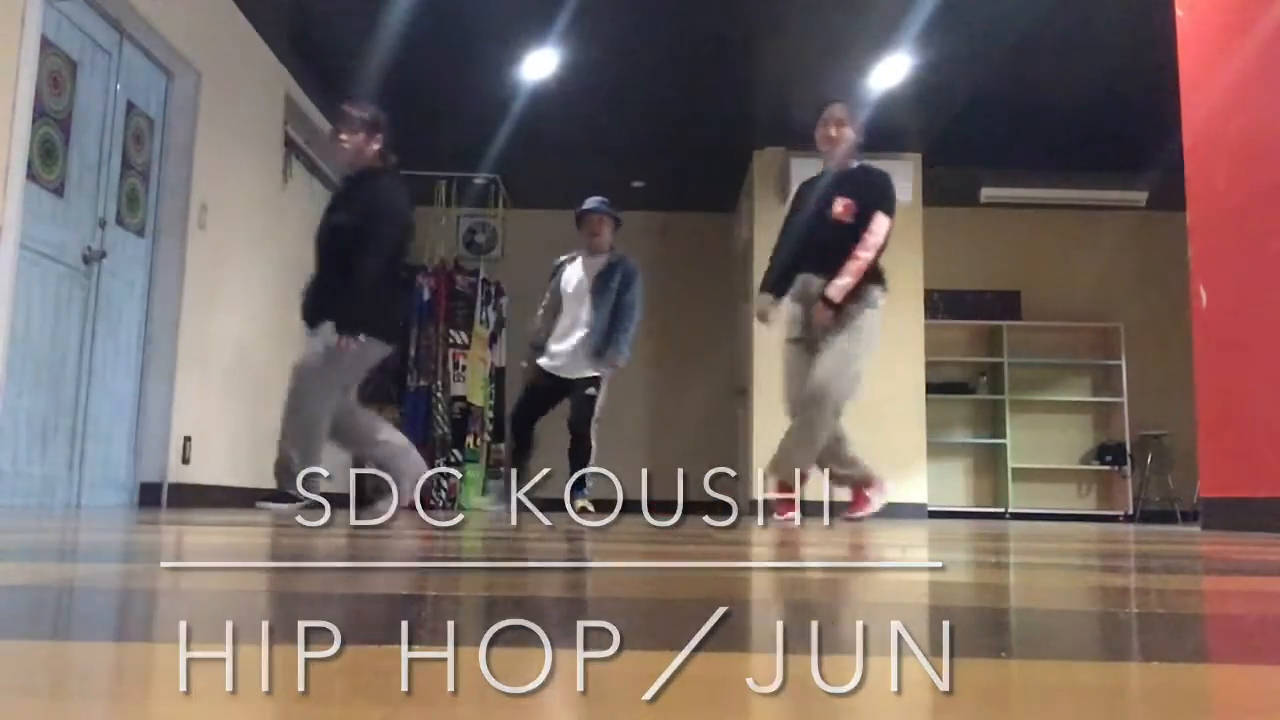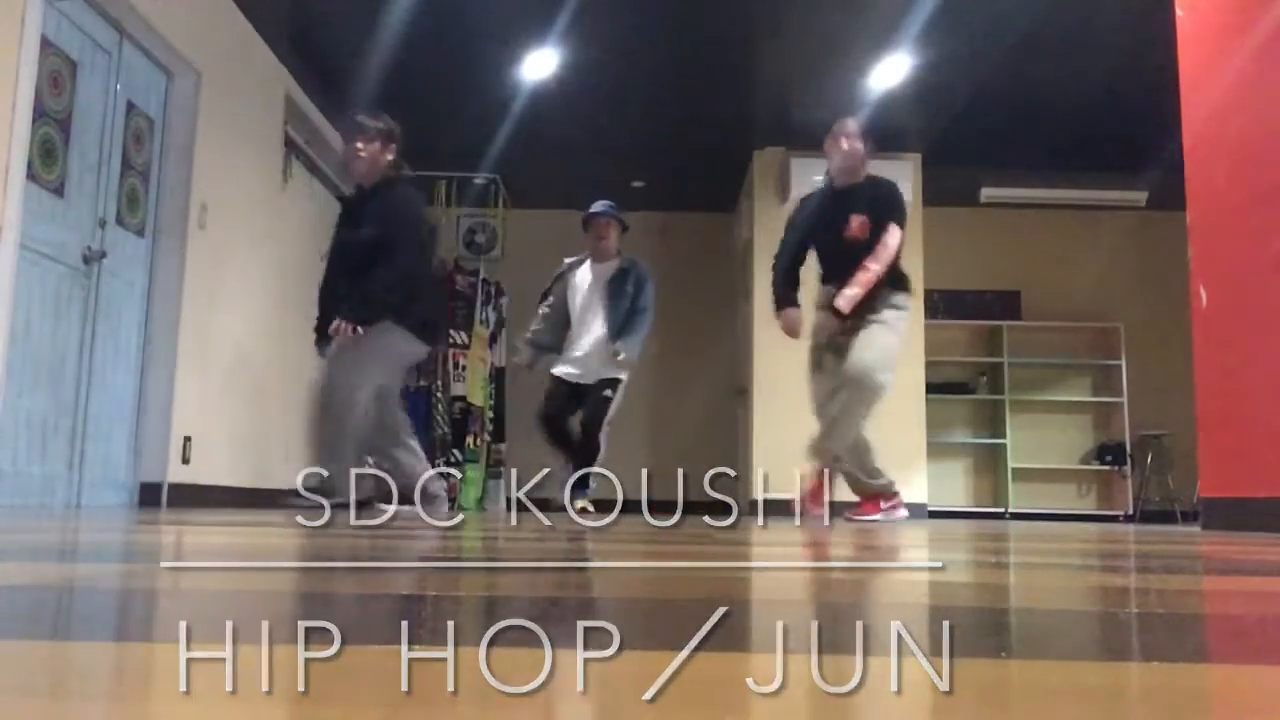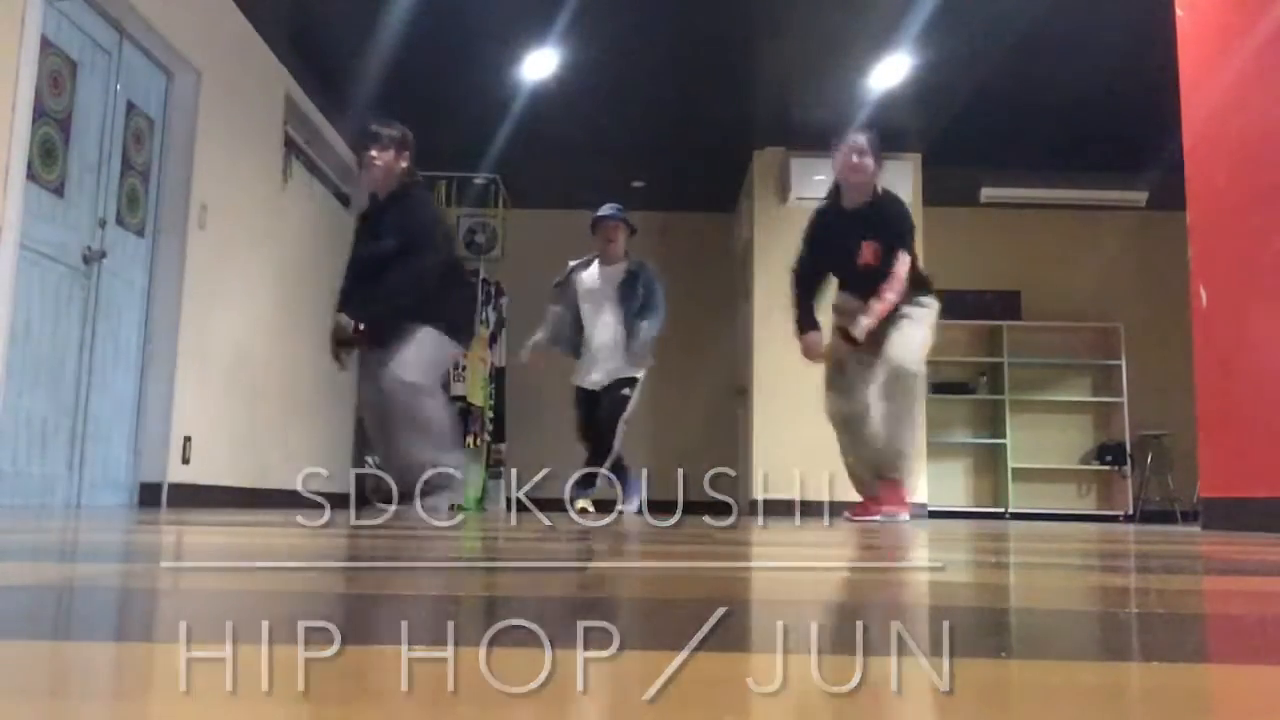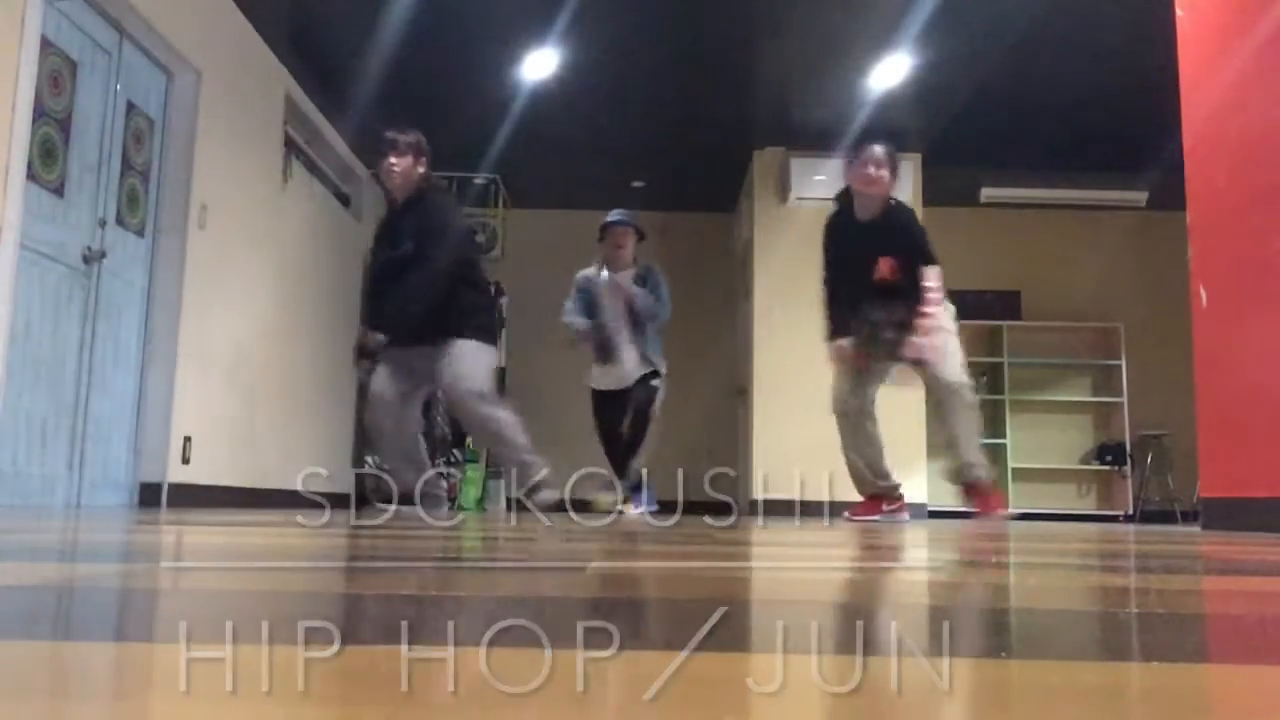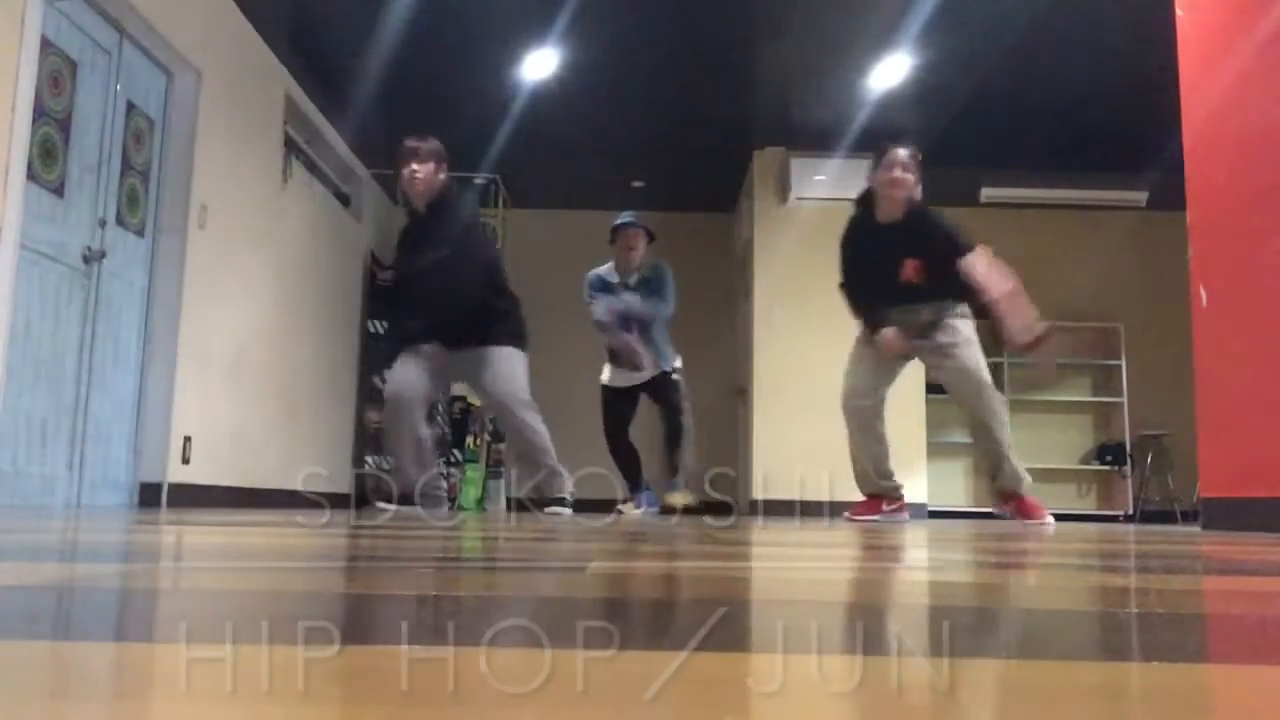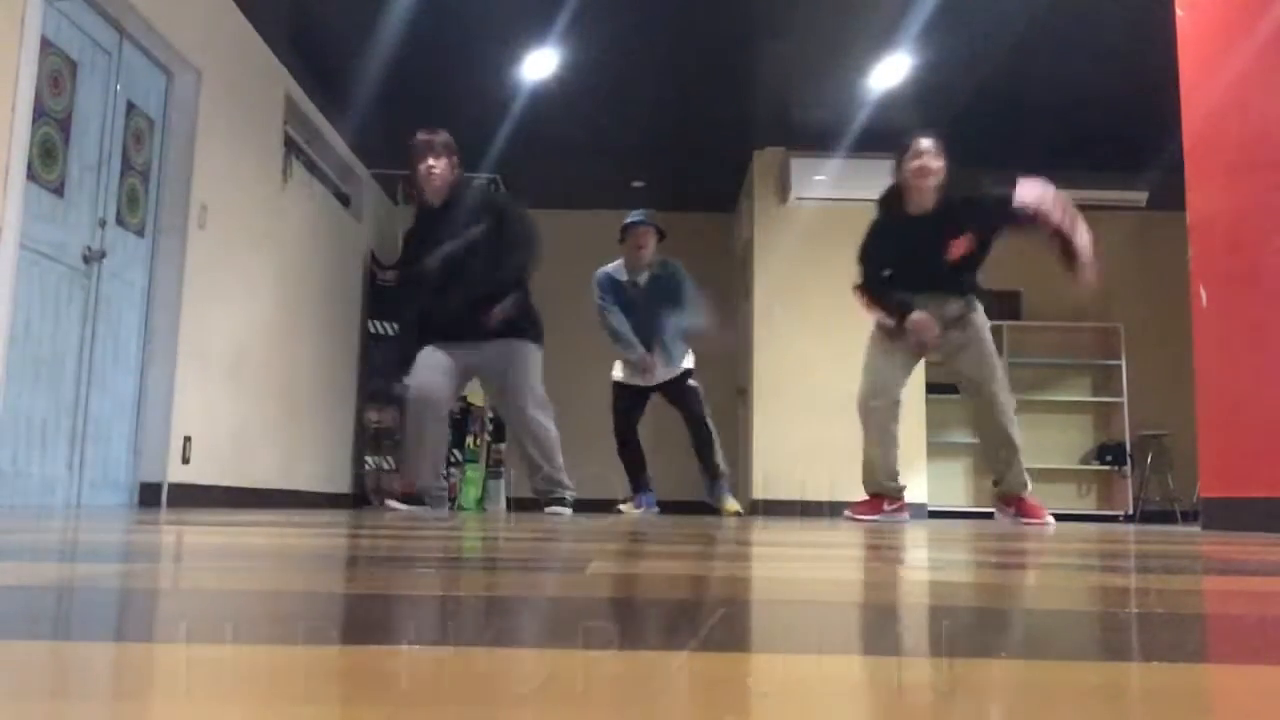
dt=0.1s
person 1, frame 1
left shoulder: (875, 182)
right shoulder: (808, 190)
left elbow: (871, 244)
right elbow: (788, 244)
left wrist: (834, 294)
right wrist: (769, 290)
left hip: (855, 299)
right hip: (806, 295)
left knee: (823, 389)
right knee: (804, 400)
left ankle: (786, 482)
right ankle: (862, 483)
person 1, frame 2
left shoulder: (883, 193)
right shoulder: (814, 203)
left elbow: (883, 256)
right elbow: (787, 259)
left wrist: (840, 307)
right wrist: (785, 305)
left hip: (884, 302)
right hip: (833, 306)
left knee: (864, 373)
right knee: (831, 405)
left ankle: (822, 469)
right ankle: (880, 493)
person 1, frame 3
left shoulder: (891, 210)
right shoulder: (825, 218)
left elbow: (896, 282)
right elbow: (806, 276)
left wrist: (854, 334)
right wrist: (807, 328)
left hip: (907, 307)
right hip: (853, 310)
left knee: (901, 367)
right knee: (843, 405)
left ankle: (892, 477)
right ankle: (876, 491)
person 1, frame 4
left shoulder: (901, 222)
right shoulder: (837, 227)
left elbow: (931, 286)
right elbow: (835, 286)
left wrist: (921, 345)
right wrist: (838, 336)
left hip: (922, 314)
right hip: (866, 319)
left knee: (951, 384)
right knee: (848, 400)
left ankle: (976, 483)
right ankle: (882, 494)
person 1, frame 5
left shoulder: (929, 225)
right shoulder: (859, 231)
left elbow: (982, 269)
right elbow: (854, 288)
left wrist: (1024, 328)
right wrist: (878, 328)
left hip: (940, 316)
right hip: (887, 320)
left knee: (982, 397)
right knee: (858, 399)
left ankle: (1013, 493)
right ankle: (881, 493)
person 1, frame 6
left shoulder: (968, 206)
right shoulder: (890, 224)
left elbow: (1035, 196)
right elbow: (871, 284)
left wrist: (1075, 247)
right wrist: (903, 318)
left hip: (960, 310)
right hip: (906, 312)
left knee: (994, 400)
right knee: (875, 399)
left ankle: (1014, 495)
right ankle: (884, 494)
person 2, frame 1
left shoulder: (385, 194)
right shoulder: (353, 190)
left elbow: (377, 262)
left wrist: (354, 320)
right wrist: (316, 312)
left hip: (360, 322)
right hip: (335, 316)
left knee: (310, 389)
right knee: (332, 404)
left ankle: (295, 487)
right ankle: (406, 473)
person 2, frame 2
left shoulder: (403, 201)
right shoulder: (355, 204)
left elbow: (404, 267)
right elbow: (339, 268)
left wrist: (354, 313)
right wrist: (329, 319)
left hip: (405, 318)
right hip: (369, 321)
left knee: (341, 382)
right knee: (377, 407)
left ankle: (336, 487)
right ankle: (425, 492)
person 2, frame 3
left shoulder: (420, 208)
right shoulder: (371, 216)
left elbow: (420, 270)
right elbow: (358, 277)
left wrist: (365, 313)
right wrist: (345, 328)
left hip: (436, 320)
right hip: (387, 327)
left knee: (404, 381)
right knee: (377, 404)
left ankle: (440, 478)
right ankle: (418, 488)
person 2, frame 4
left shoulder: (438, 210)
right shoulder: (388, 226)
left elbow: (433, 273)
right elbow: (378, 287)
left wrist: (385, 323)
right wrist: (377, 327)
left hip: (463, 327)
right hip: (410, 336)
left knee: (471, 397)
right knee: (382, 399)
left ankle: (536, 483)
right ankle: (422, 489)
person 2, frame 5
left shoulder: (461, 214)
right shoulder: (412, 234)
left elbow: (465, 276)
right elbow: (406, 294)
left wrist: (421, 330)
right wrist: (407, 338)
left hip: (491, 333)
right hip: (434, 340)
left knee: (514, 406)
right knee: (399, 394)
left ankle: (555, 490)
right ankle: (426, 491)
person 2, frame 6
left shoulder: (484, 201)
right shoulder: (421, 235)
left elbow: (522, 242)
right elbow: (416, 303)
left wrist: (508, 294)
right wrist: (411, 362)
left hip: (513, 334)
right hip: (447, 340)
left knee: (530, 411)
right knee: (424, 394)
left ankle: (555, 491)
right ankle: (429, 491)
person 3, frame 1
left shoulder: (623, 269)
right shoulder: (565, 266)
left elbow: (628, 316)
left wrist: (616, 355)
right wrist: (534, 352)
left hip: (592, 365)
right hip: (552, 361)
left knee: (581, 425)
right knee: (521, 416)
left ankle: (579, 492)
right ankle: (515, 483)
person 3, frame 2
left shoulder: (633, 272)
right shoulder: (570, 271)
left elbow: (643, 314)
right elbow: (549, 309)
left wrist: (628, 347)
right wrist: (531, 344)
left hip: (609, 368)
right hip: (570, 365)
left knee: (591, 428)
right knee: (549, 420)
left ankle: (579, 491)
right ankle: (589, 475)
person 3, frame 3
left shoulder: (642, 274)
right shoulder: (577, 273)
left elbow: (655, 312)
right elbow: (560, 312)
left wrist: (644, 333)
right wrist: (539, 339)
left hip: (624, 368)
right hip: (589, 370)
left knee: (607, 426)
right knee: (591, 432)
left ankle: (583, 489)
right ankle: (626, 486)
person 3, frame 4
left shoulder: (649, 275)
right shoulder: (586, 279)
left elbow: (661, 313)
right elbow: (572, 313)
left wrist: (633, 293)
right wrist: (581, 329)
left hip: (646, 366)
right hip: (606, 371)
left knee: (640, 419)
right knee: (610, 435)
left ankle: (630, 488)
right ankle: (638, 492)
person 3, frame 5
left shoulder: (658, 273)
right shoulder: (598, 278)
left elbow: (662, 309)
right elbow: (600, 313)
left wrist: (622, 304)
right wrist: (620, 340)
left hip: (660, 365)
right hip: (619, 371)
left knee: (676, 414)
right knee: (615, 434)
left ankle: (673, 484)
right ankle: (639, 493)
person 3, frame 6
left shoulder: (670, 271)
right shoulder: (607, 278)
left elbow: (691, 309)
right elbow: (612, 317)
right wrist: (635, 352)
left hip: (673, 364)
right hip: (630, 369)
left knee: (698, 420)
right knee: (624, 430)
left ankle: (720, 491)
right ankle: (642, 494)
